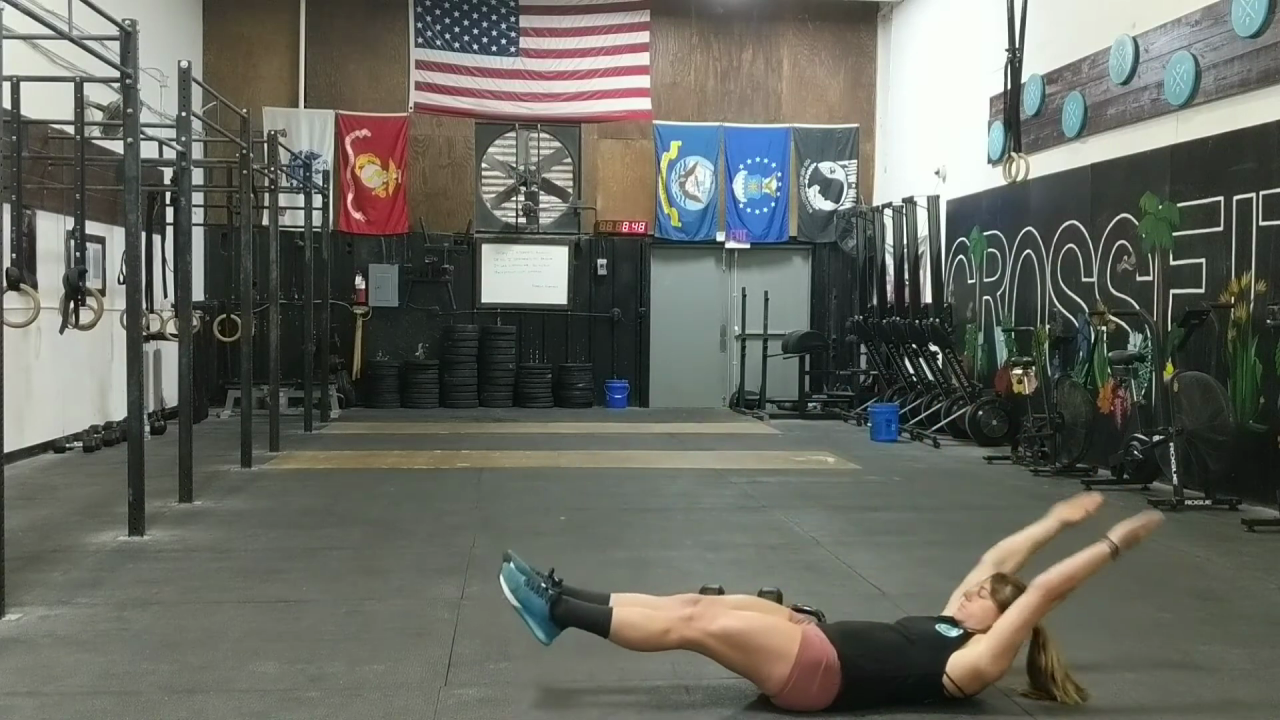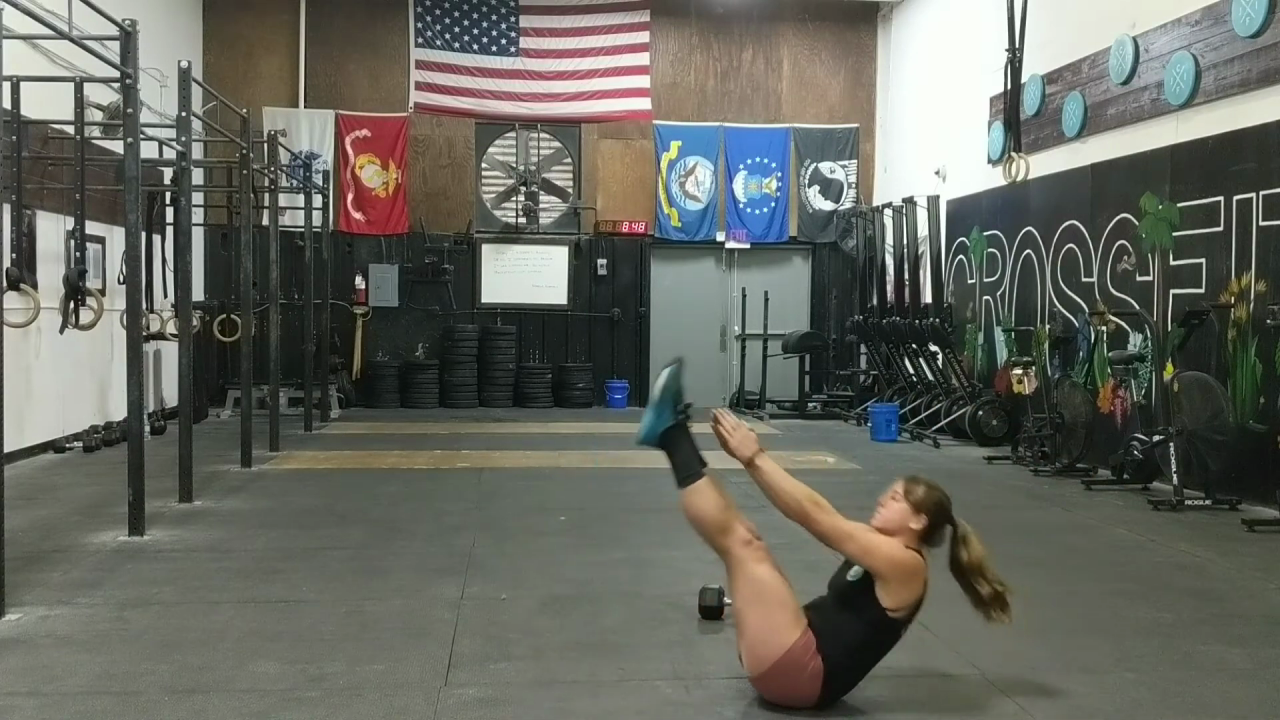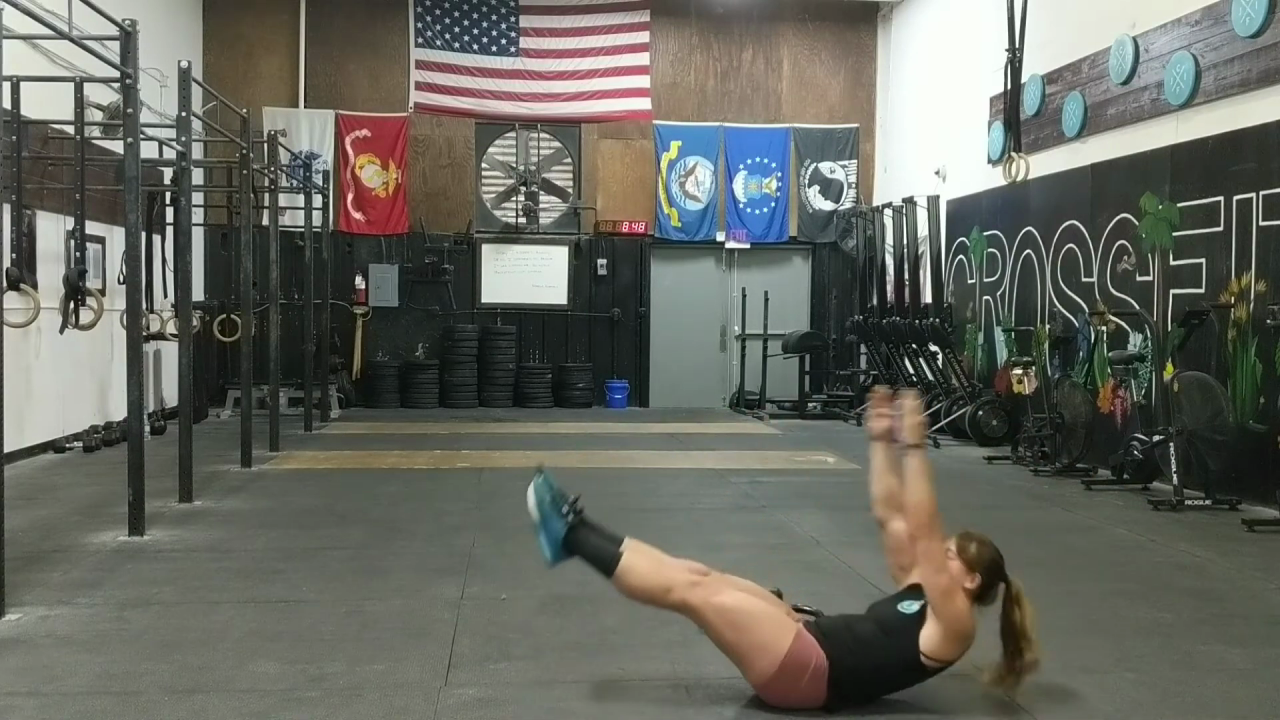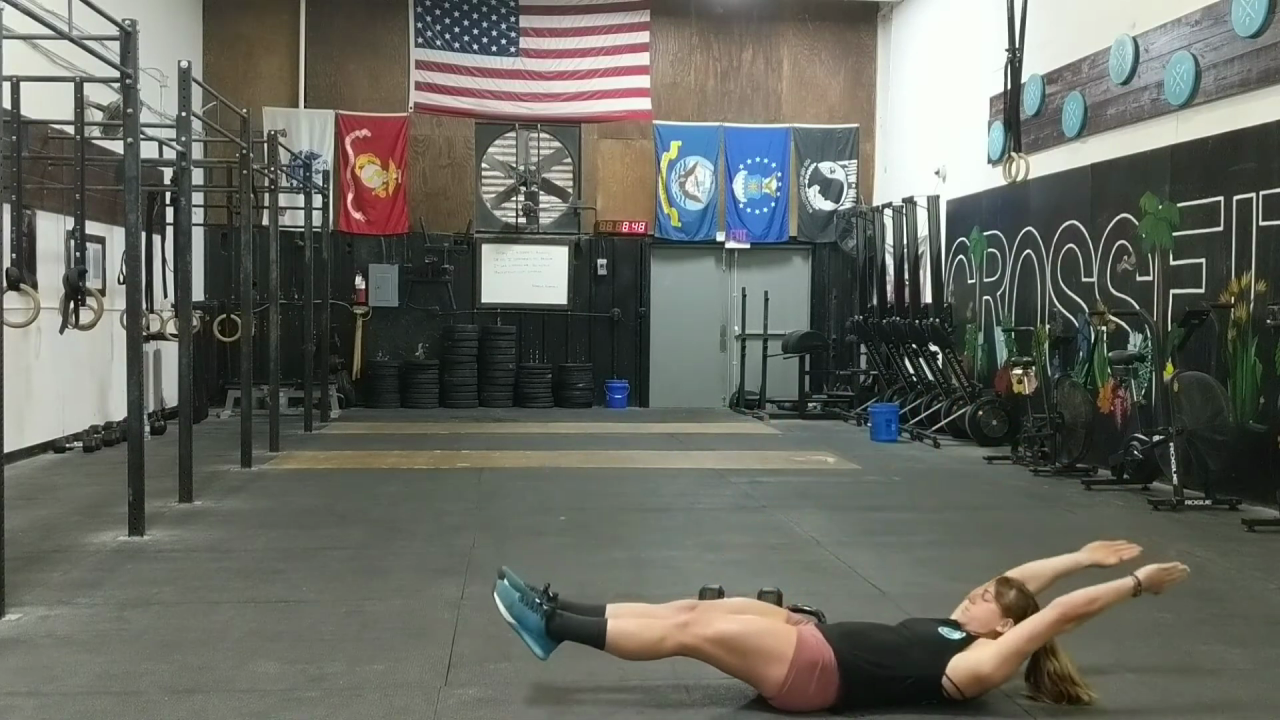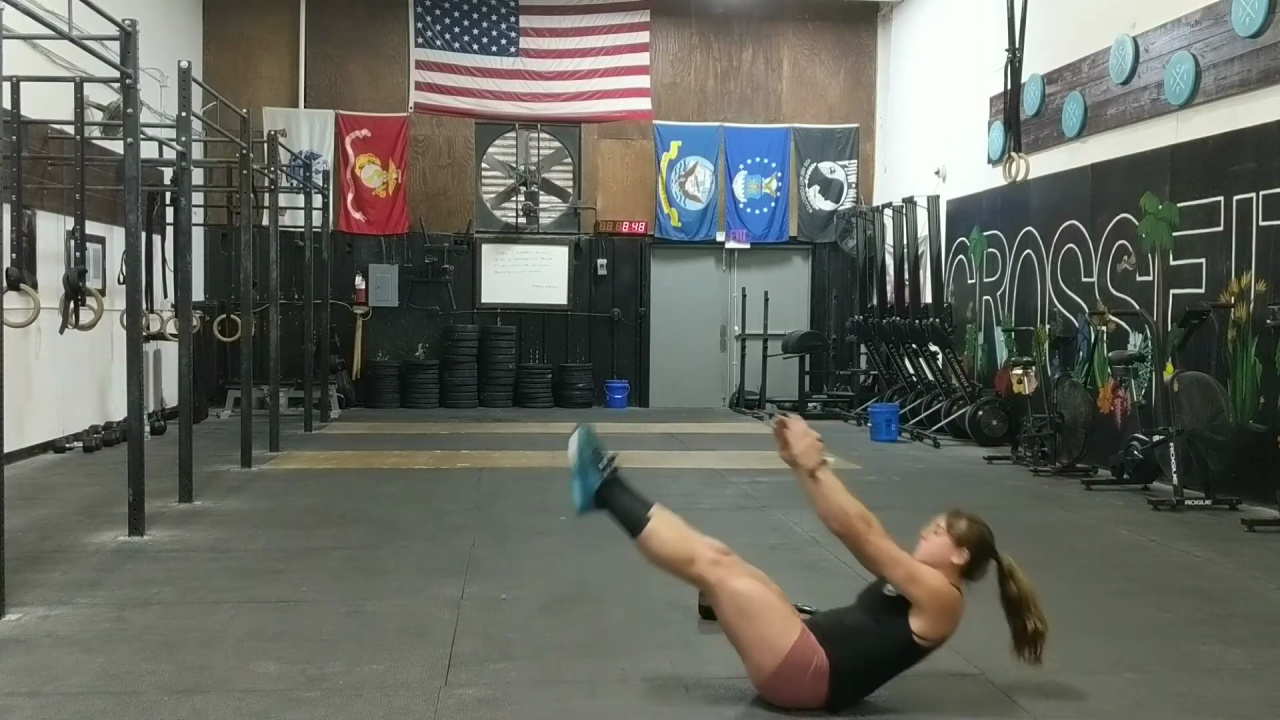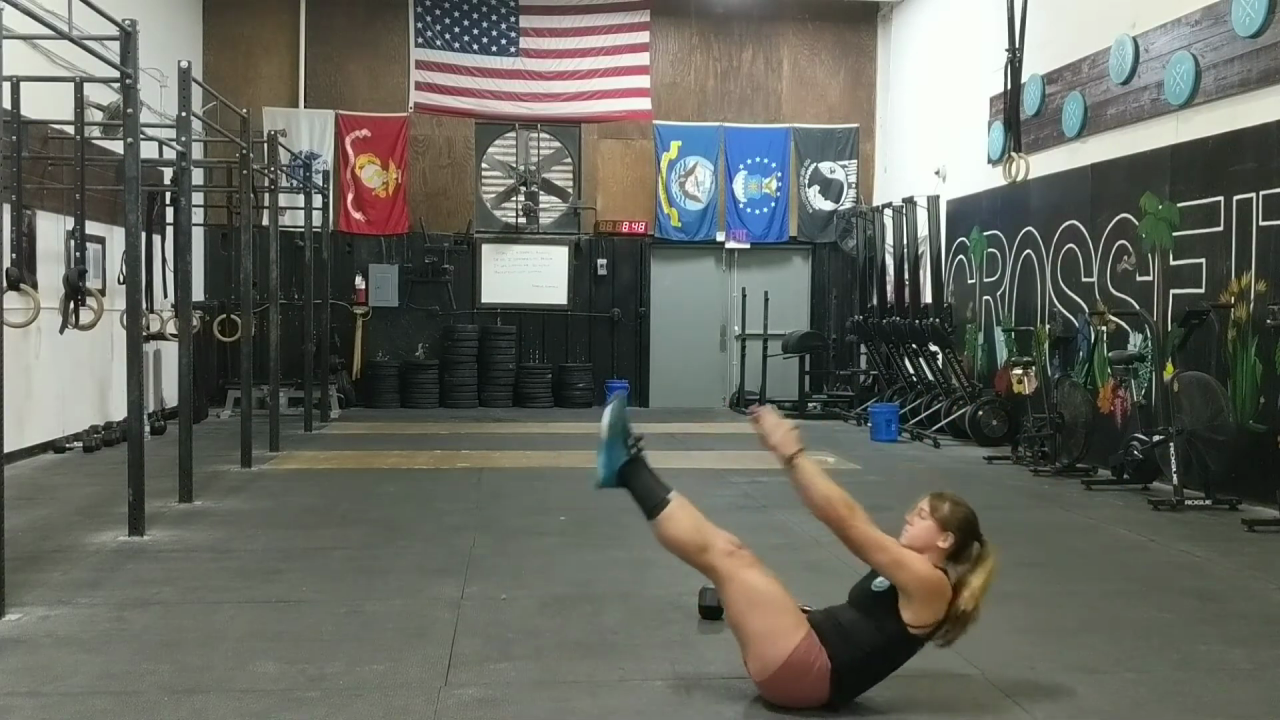
dt=0.5s
person 1, frame 1
left shoulder: (978, 663)
right shoulder: (954, 626)
left elbow: (1037, 595)
right elbow: (993, 568)
left wrist: (1110, 547)
right wrist: (1055, 521)
left hip: (821, 669)
right hip: (826, 646)
left knee: (696, 623)
right knee: (692, 604)
left ankle: (561, 611)
right ankle: (567, 600)
person 1, frame 2
left shoulder: (901, 563)
right shoulder: (881, 550)
left elbow: (818, 516)
right elbow: (823, 518)
left wrist: (753, 458)
right wrist: (753, 458)
left hip: (798, 674)
right hip: (790, 665)
left knee: (742, 544)
right knee: (741, 540)
left ankle: (674, 433)
person 1, frame 3
left shoulder: (953, 625)
right shoulder: (919, 590)
left elbow: (919, 535)
right elbow: (890, 515)
left wrist: (911, 446)
right wrist: (882, 440)
left hip: (807, 673)
right hip: (804, 644)
left knee: (689, 588)
right knee: (695, 574)
left ankle: (574, 532)
right ankle: (576, 532)
person 1, frame 4
right shoulder: (958, 634)
left elbow: (1052, 613)
right elbow: (1018, 578)
left wrist: (1135, 582)
right wrist: (1085, 555)
right hip: (813, 639)
left knee: (687, 629)
right knee: (693, 611)
left ankle: (557, 625)
right ankle: (558, 614)
person 1, frame 5
left shoulder: (939, 597)
right shoulder: (910, 580)
left elbow: (866, 532)
right elbow: (848, 530)
left wrist: (815, 467)
right wrist: (801, 463)
left hip: (811, 677)
right hip: (804, 653)
left knee: (711, 564)
right knee: (715, 557)
left ankle: (607, 490)
right ankle: (606, 486)
person 1, frame 6
left shoulder: (928, 583)
right shoulder: (905, 564)
left elbow: (850, 523)
right elbow: (842, 522)
left wrist: (794, 454)
right wrist: (790, 457)
left hip: (806, 674)
right hip: (804, 663)
left knee: (722, 554)
right knee: (725, 549)
left ankle: (629, 468)
right ankle: (630, 469)
